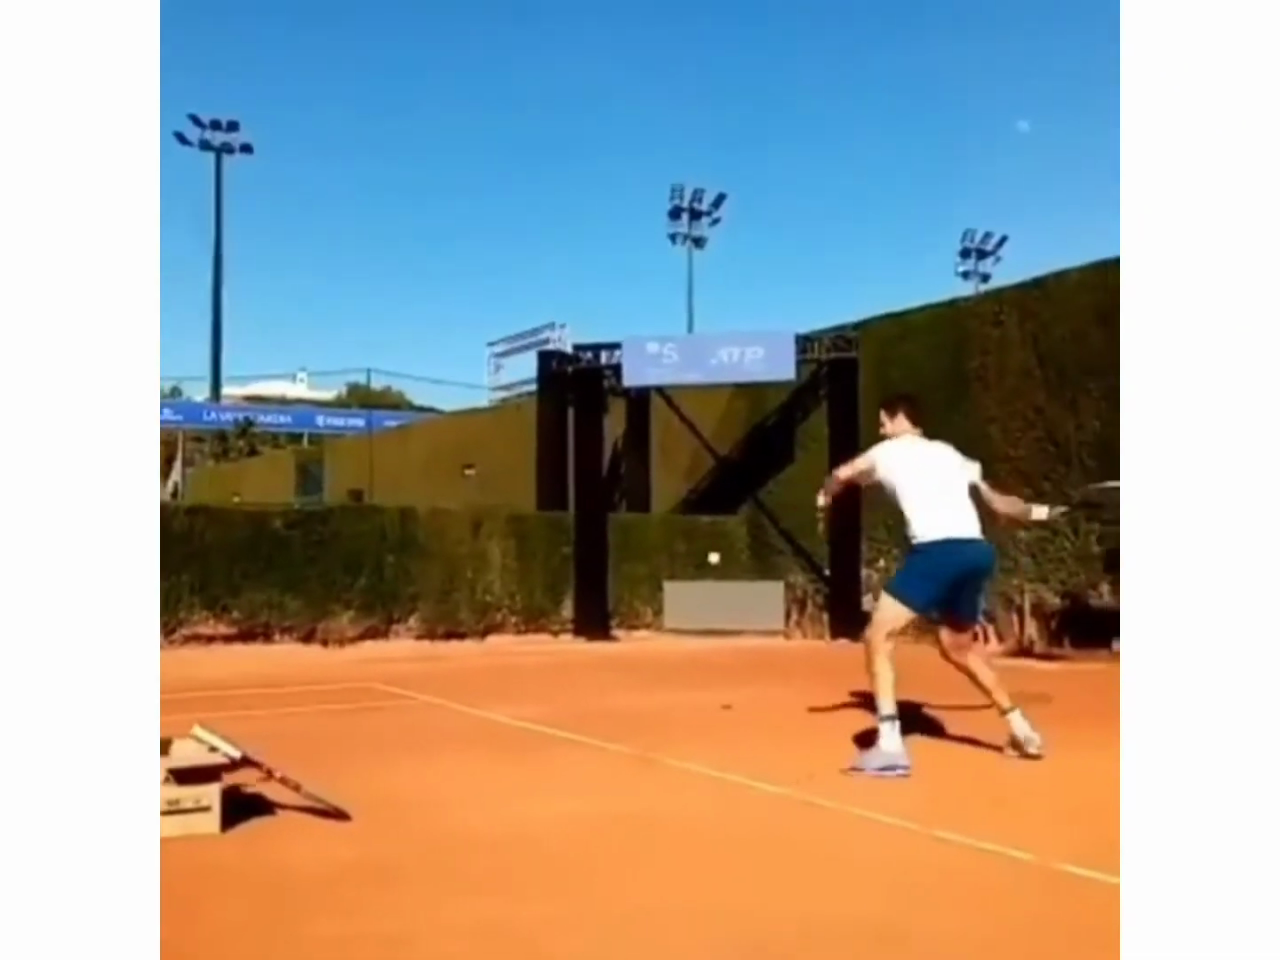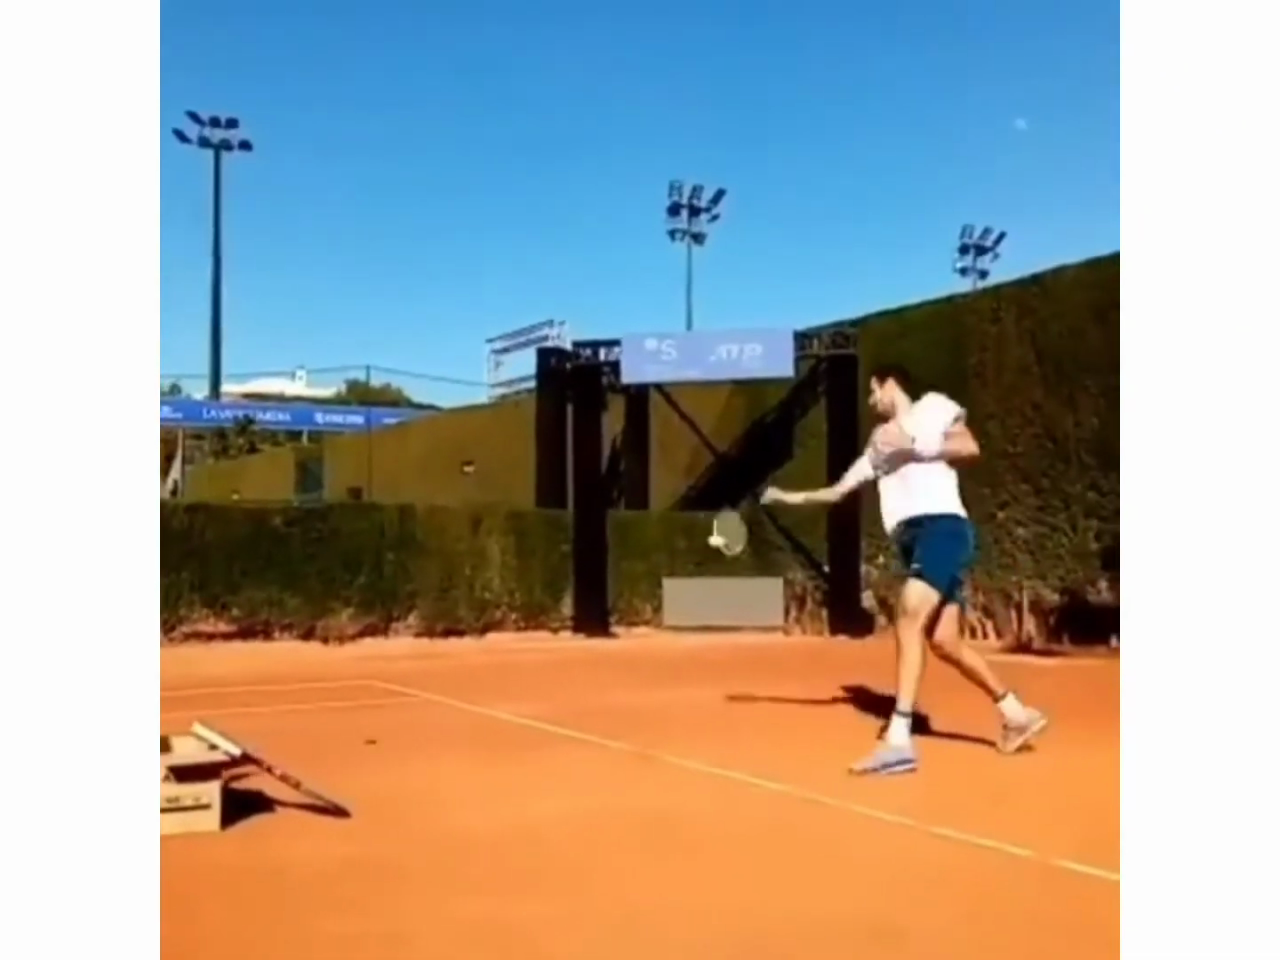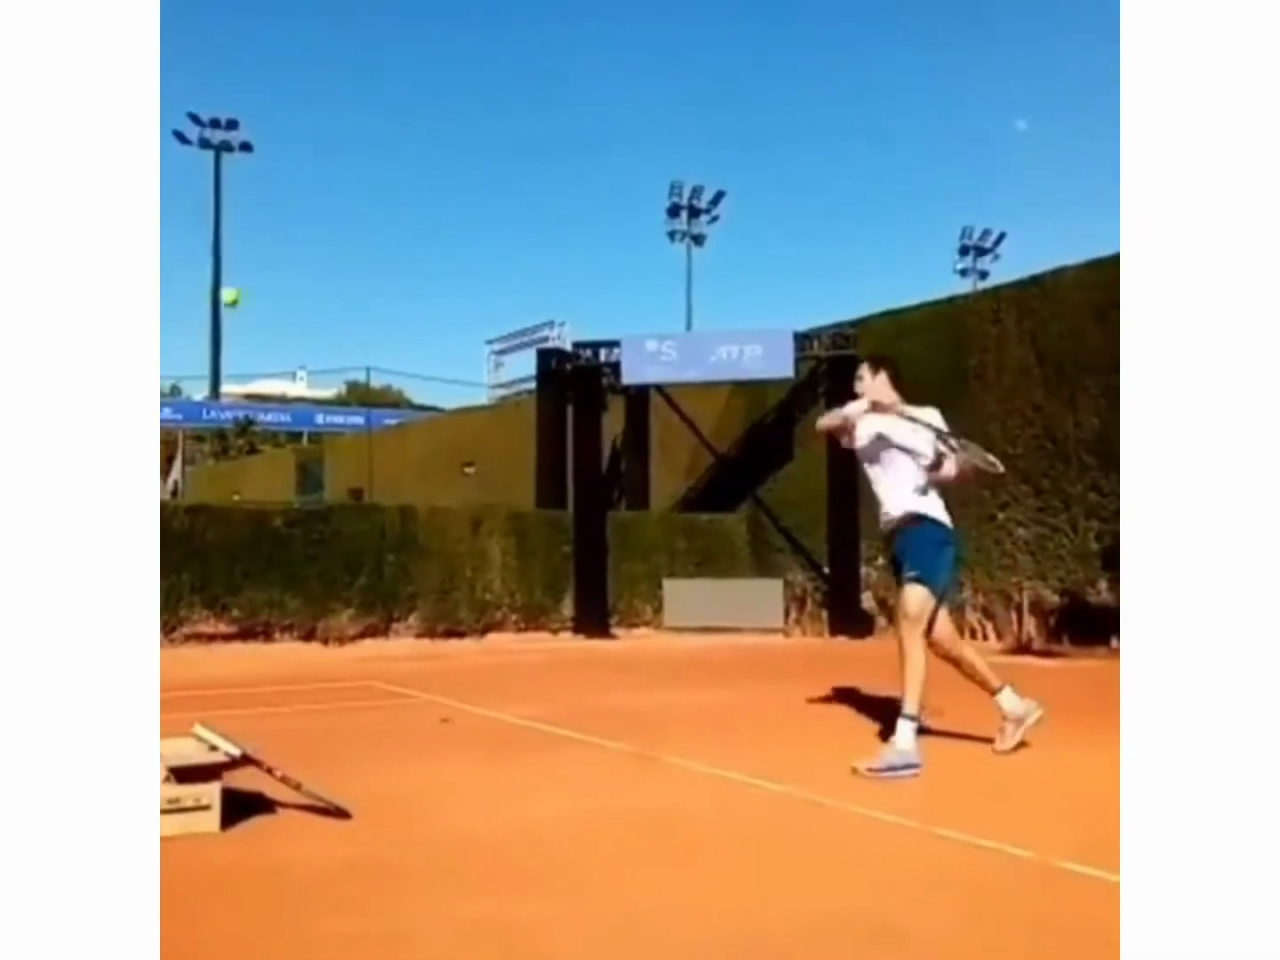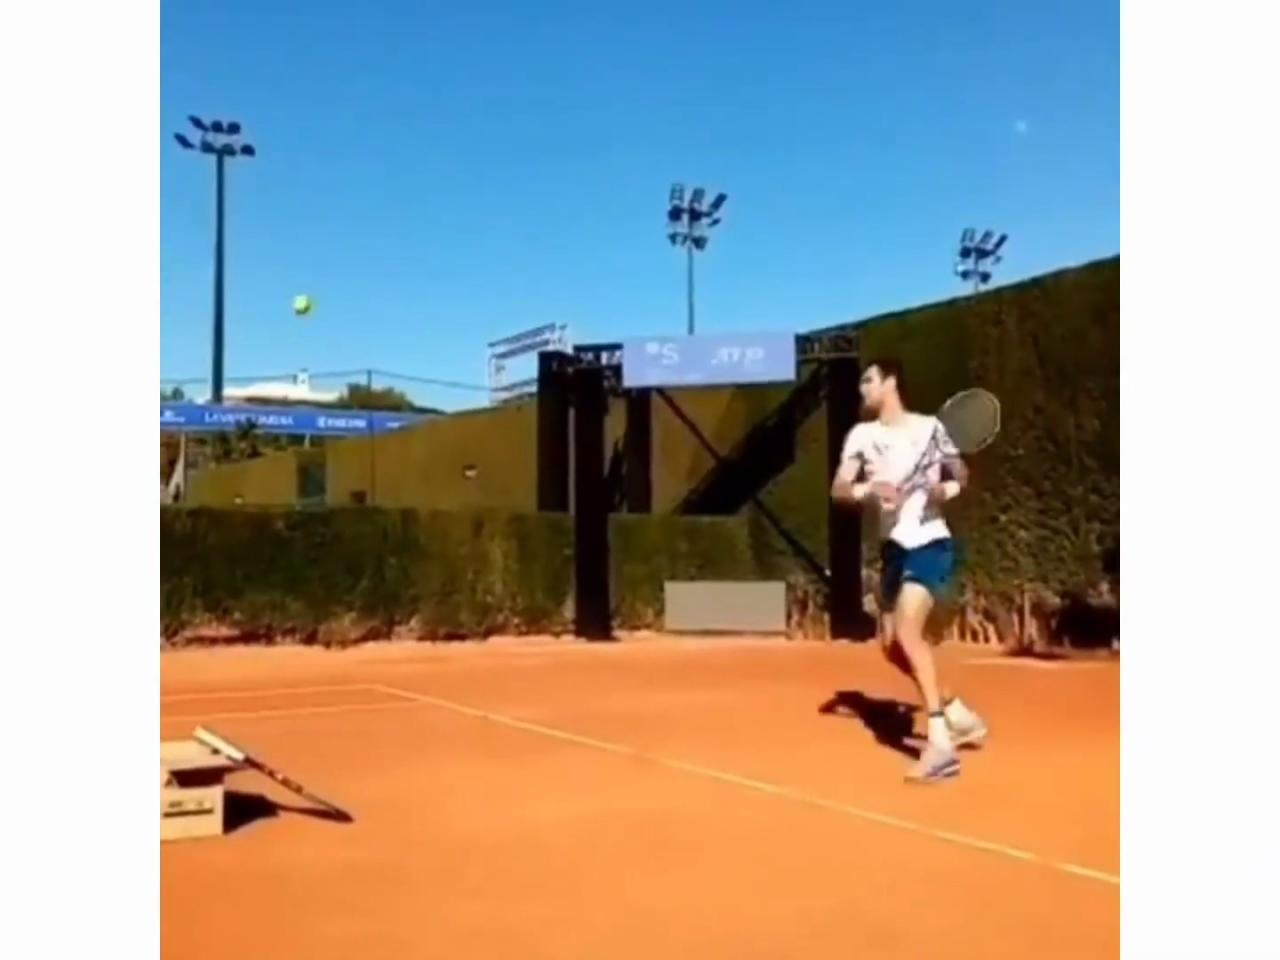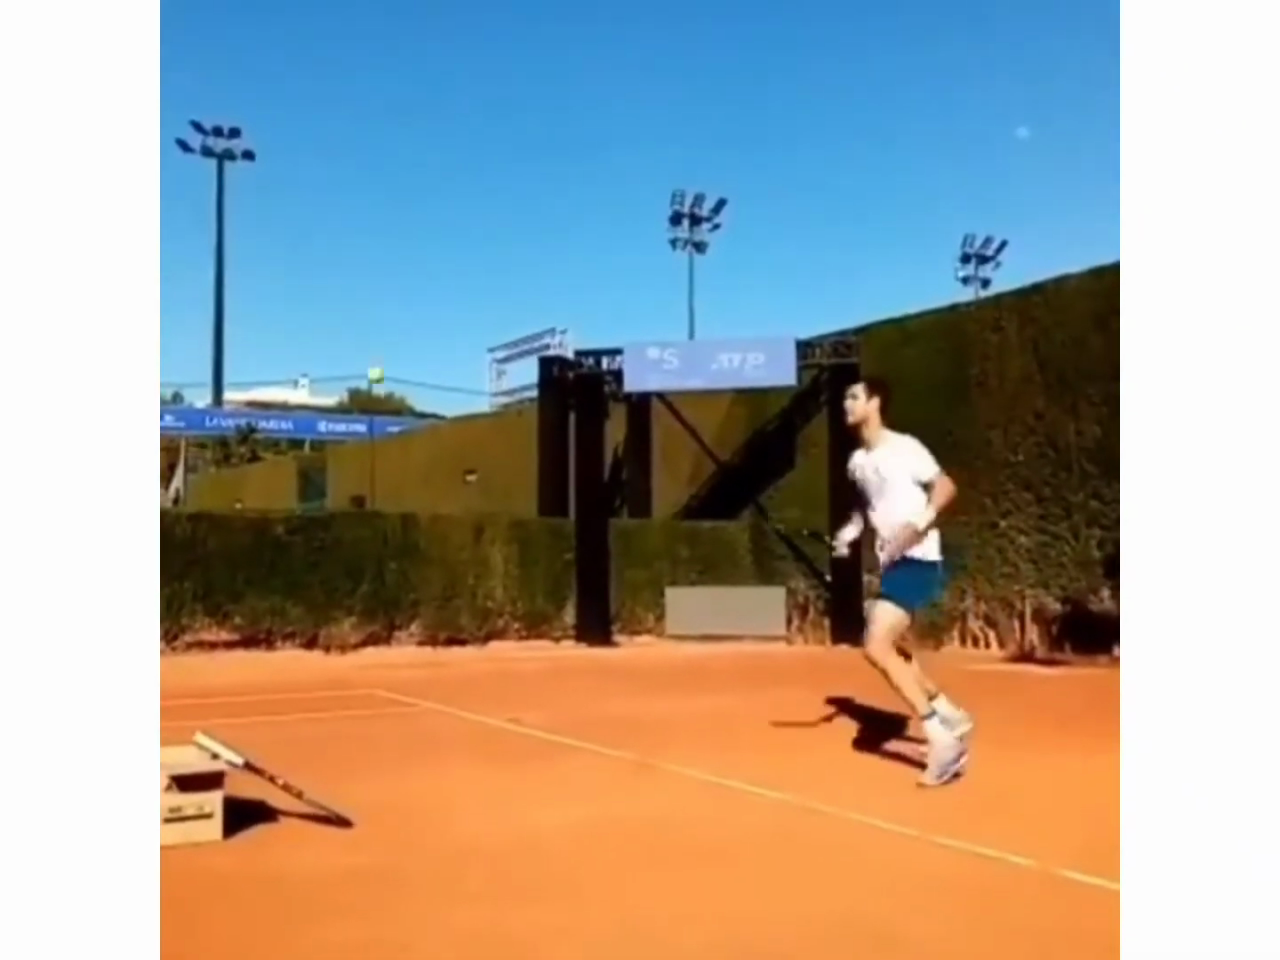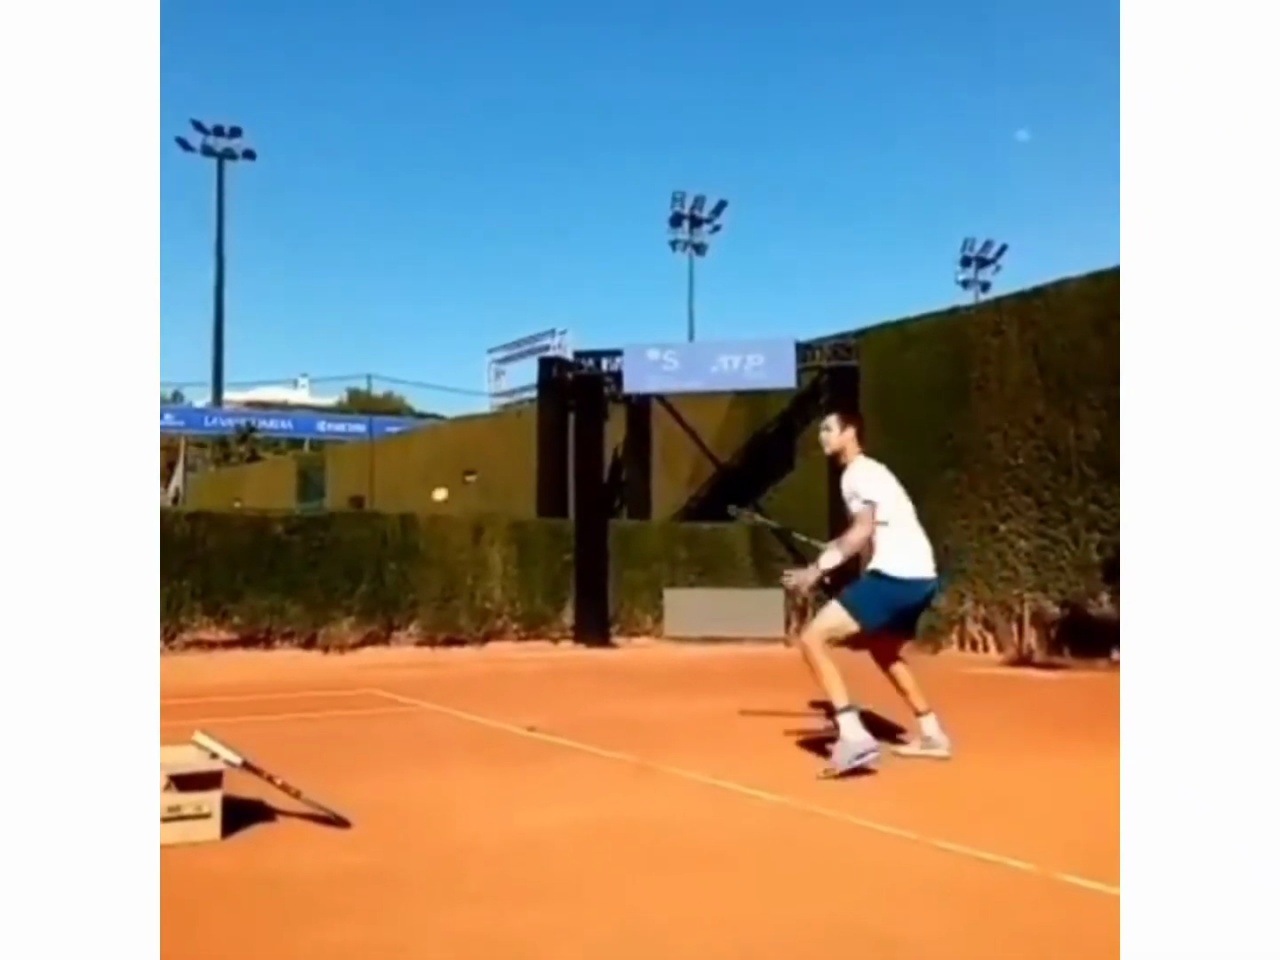
dt=0.4s
person 1, frame 1
left shoulder: (892, 450)
right shoulder: (950, 454)
left elbow: (844, 474)
right elbow: (996, 501)
left wrist: (824, 495)
right wrist: (1036, 512)
left hip: (936, 550)
right hip: (976, 551)
left knee: (878, 638)
right knee: (956, 650)
left ankle: (889, 747)
right ankle: (1022, 732)
person 1, frame 2
left shoulder: (932, 407)
right shoulder: (879, 442)
left elbow: (970, 447)
right elbow: (840, 490)
left wrist: (918, 448)
right wrist: (793, 497)
left hip: (943, 527)
right hip: (913, 537)
left knee: (909, 623)
right knee: (945, 641)
left ankle: (899, 742)
right ankle: (1016, 713)
person 1, frame 3
left shoulder: (926, 417)
right shoulder: (863, 422)
left elbow: (962, 468)
right elbow: (825, 426)
left wrist: (945, 468)
right wrist: (855, 409)
left hip: (926, 531)
right hip: (898, 538)
left knee: (909, 626)
right knee: (941, 638)
left ankle: (904, 744)
right ankle: (1015, 706)
person 1, frame 4
left shoulder: (928, 427)
right shoulder: (862, 435)
left elbow: (961, 472)
right elbow: (839, 489)
left wrist: (947, 490)
right wrist: (868, 491)
left hip: (929, 543)
right hip: (894, 547)
left knee: (907, 631)
right knee: (893, 645)
left ankle: (940, 743)
right ankle: (961, 718)
person 1, frame 5
left shoulder: (902, 447)
right shoulder: (858, 461)
left elbow: (946, 487)
left wrist: (917, 525)
right wrist: (849, 532)
left hip: (916, 562)
right hip: (893, 565)
left knee: (877, 647)
right knee: (886, 648)
left ankle: (943, 742)
right ankle: (949, 715)
person 1, frame 6
left shoulder: (857, 473)
right shoulder: (870, 472)
left elbow: (864, 531)
left wrist: (819, 567)
right wrist: (837, 547)
left hip: (894, 578)
right hip: (919, 579)
left knee: (812, 639)
right knee: (883, 652)
left ankle: (854, 736)
right ankle: (932, 734)
